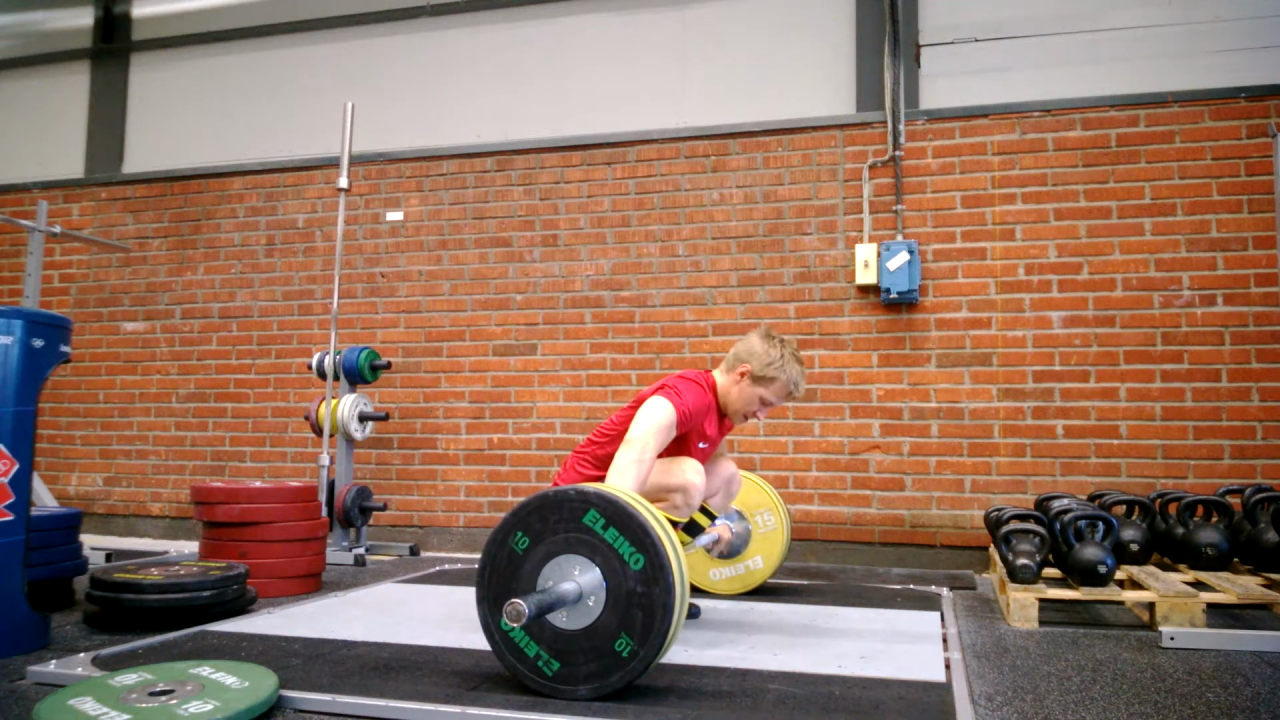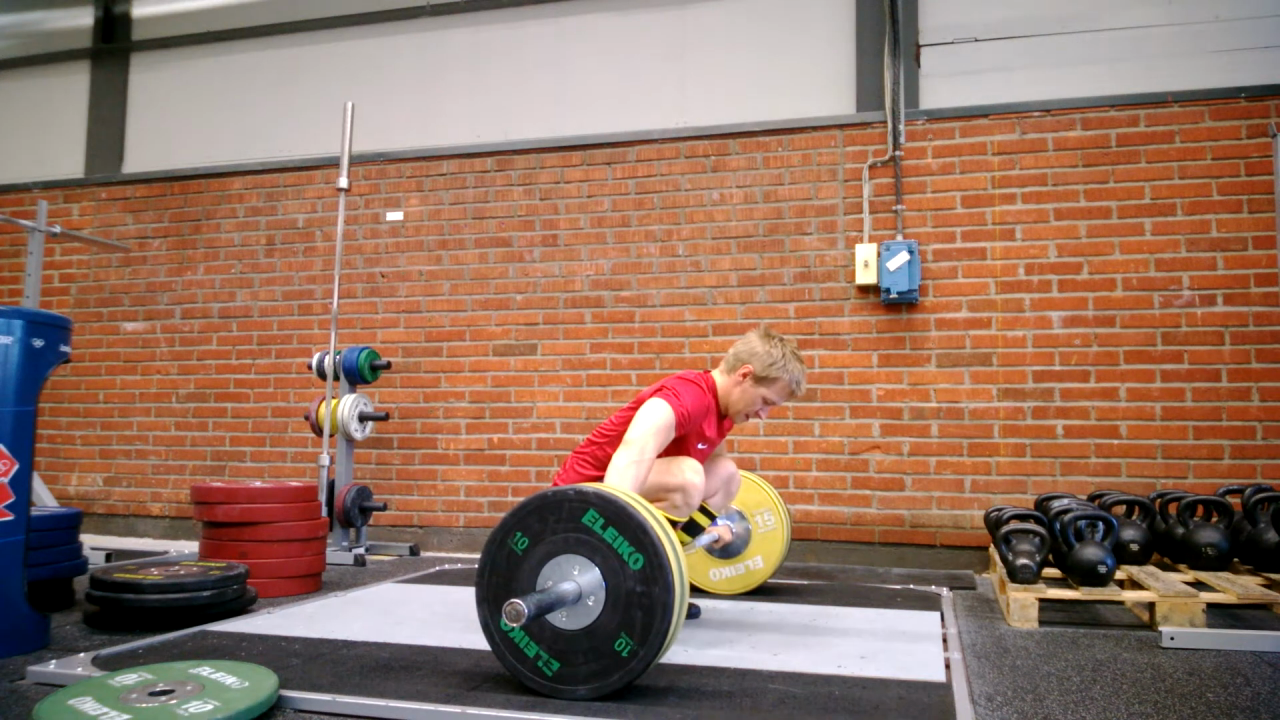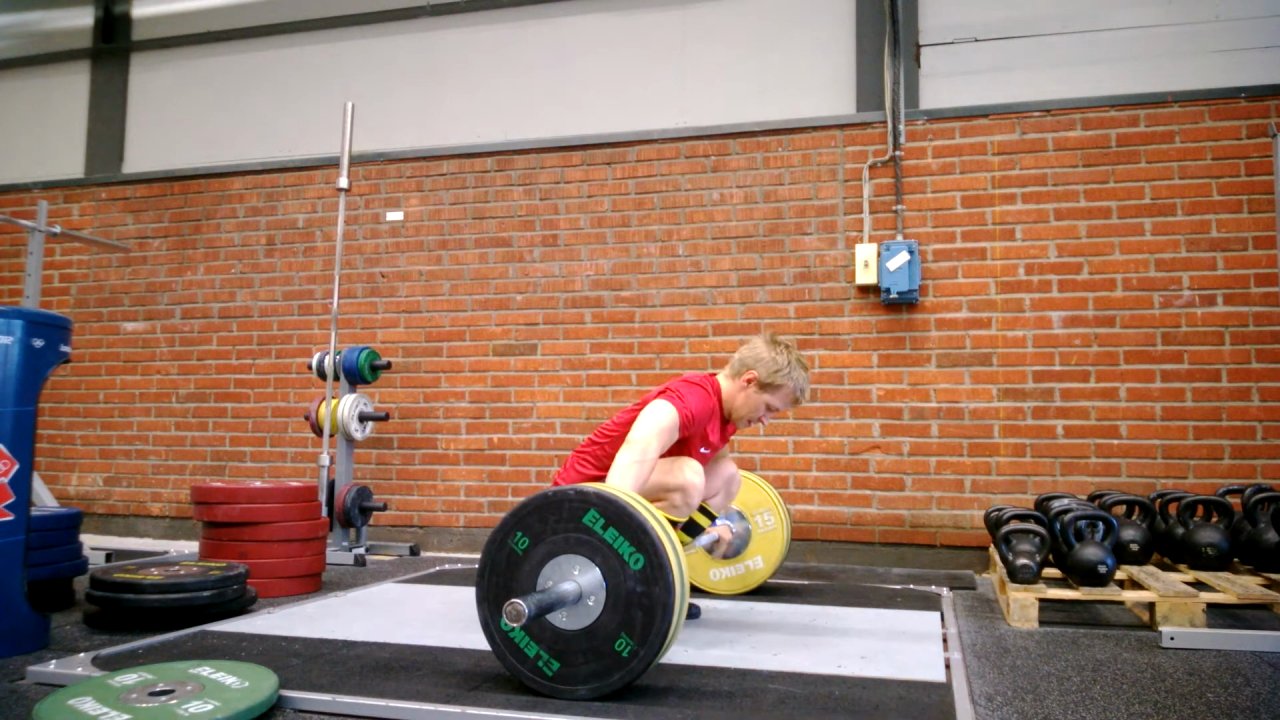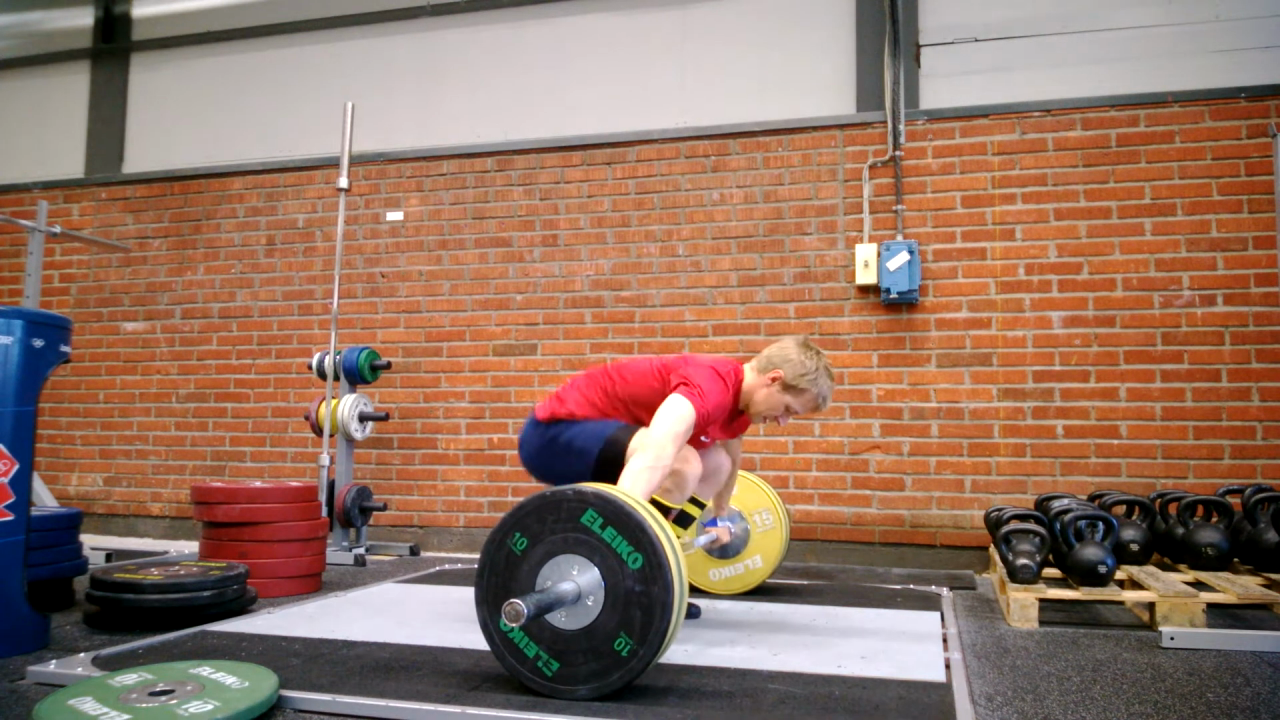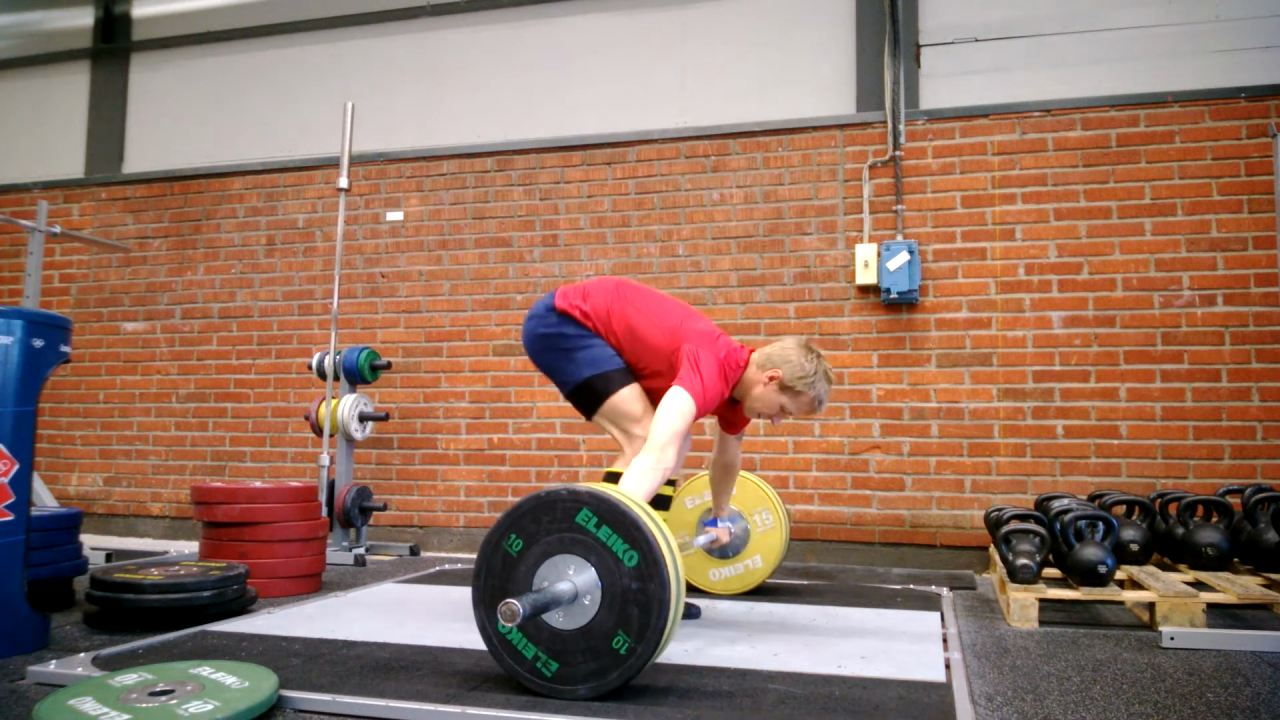
dt=0.3s
person 1, frame 1
left shoulder: (721, 402)
right shoulder: (687, 395)
left elbow: (714, 458)
right elbow: (633, 455)
left wrist: (712, 521)
left knee: (727, 475)
right knee: (687, 477)
person 1, frame 2
left shoulder: (721, 403)
right shoulder: (685, 397)
left elbow: (712, 453)
right elbow: (632, 456)
left wrist: (712, 519)
left knee: (726, 475)
right knee: (686, 478)
person 1, frame 3
left shoulder: (723, 406)
right shoulder: (690, 399)
left elbow: (712, 457)
right elbow: (633, 458)
left wrist: (710, 521)
left knee: (726, 475)
right knee: (686, 478)
person 1, frame 4
left shoulder: (740, 395)
right shoulder: (711, 386)
left elbow: (731, 456)
right elbow: (651, 459)
left wrist: (718, 518)
left hip: (580, 442)
right hip: (556, 431)
left knee: (718, 463)
right knee: (683, 466)
person 1, frame 5
left shoulder: (742, 382)
right shoulder: (711, 373)
left elbow: (727, 458)
right elbow: (657, 454)
left wrist: (719, 518)
left hip: (594, 325)
right hip: (562, 320)
left knee: (677, 442)
right knee: (645, 438)
